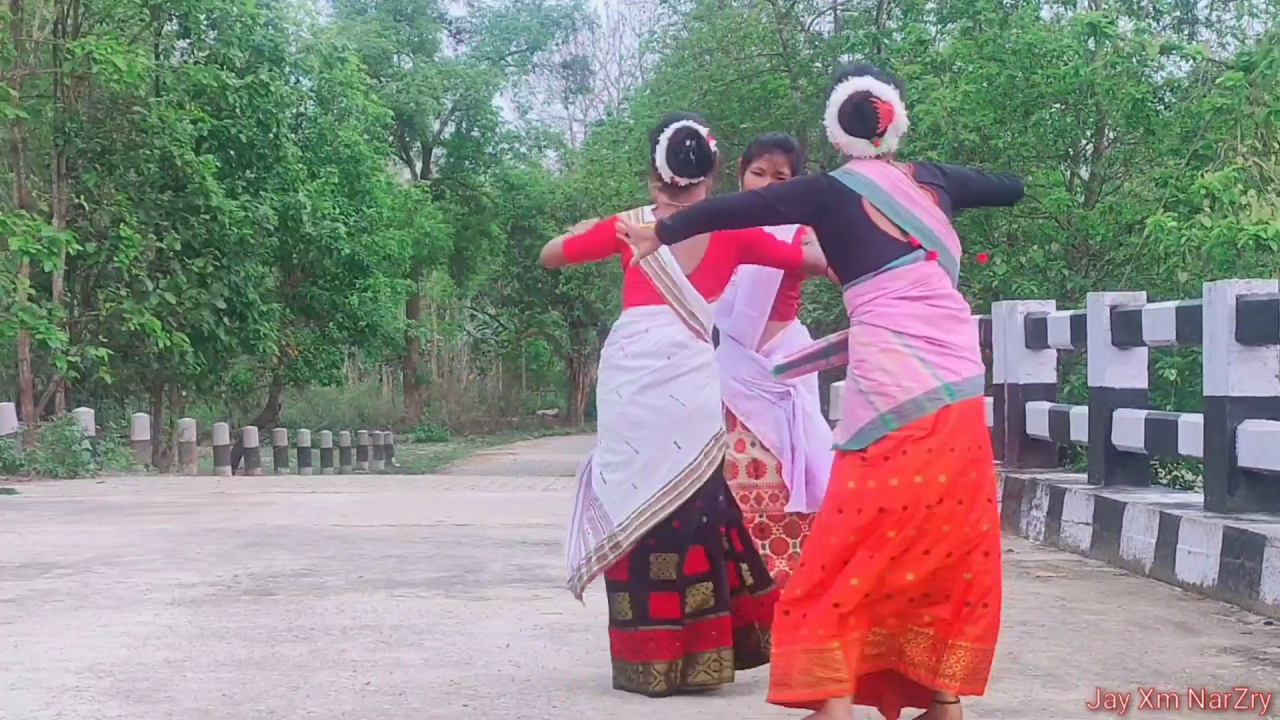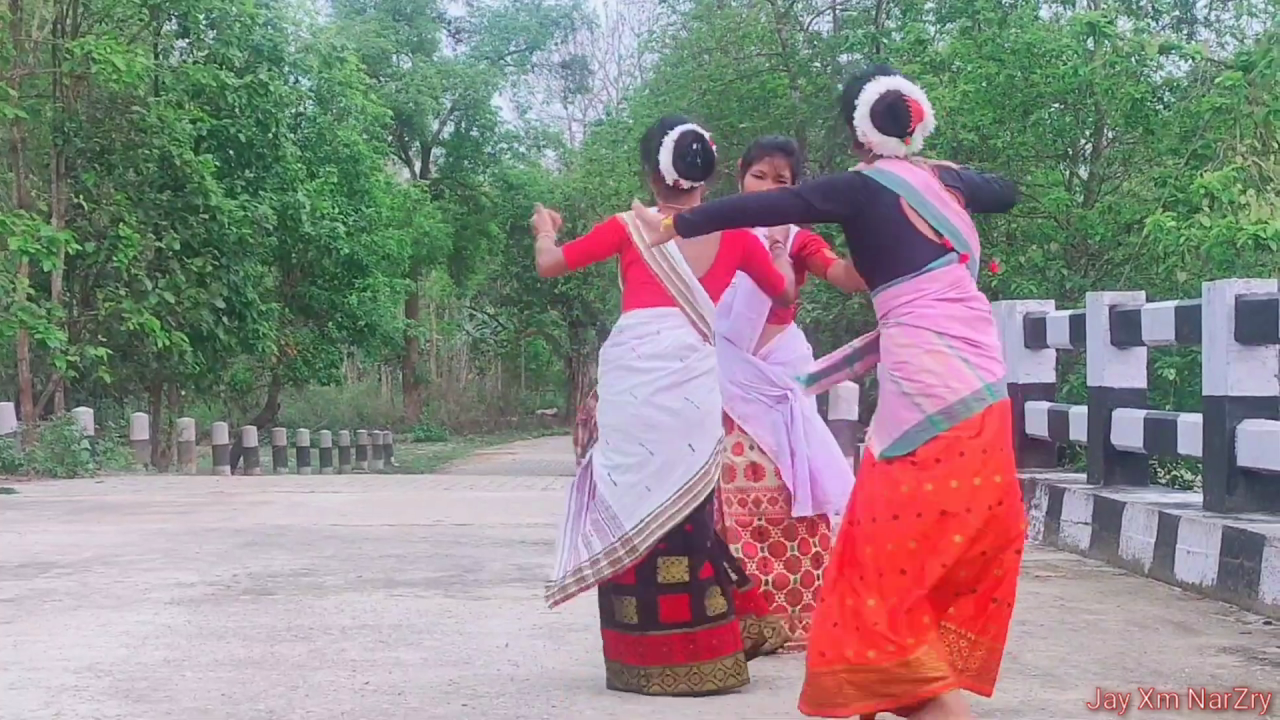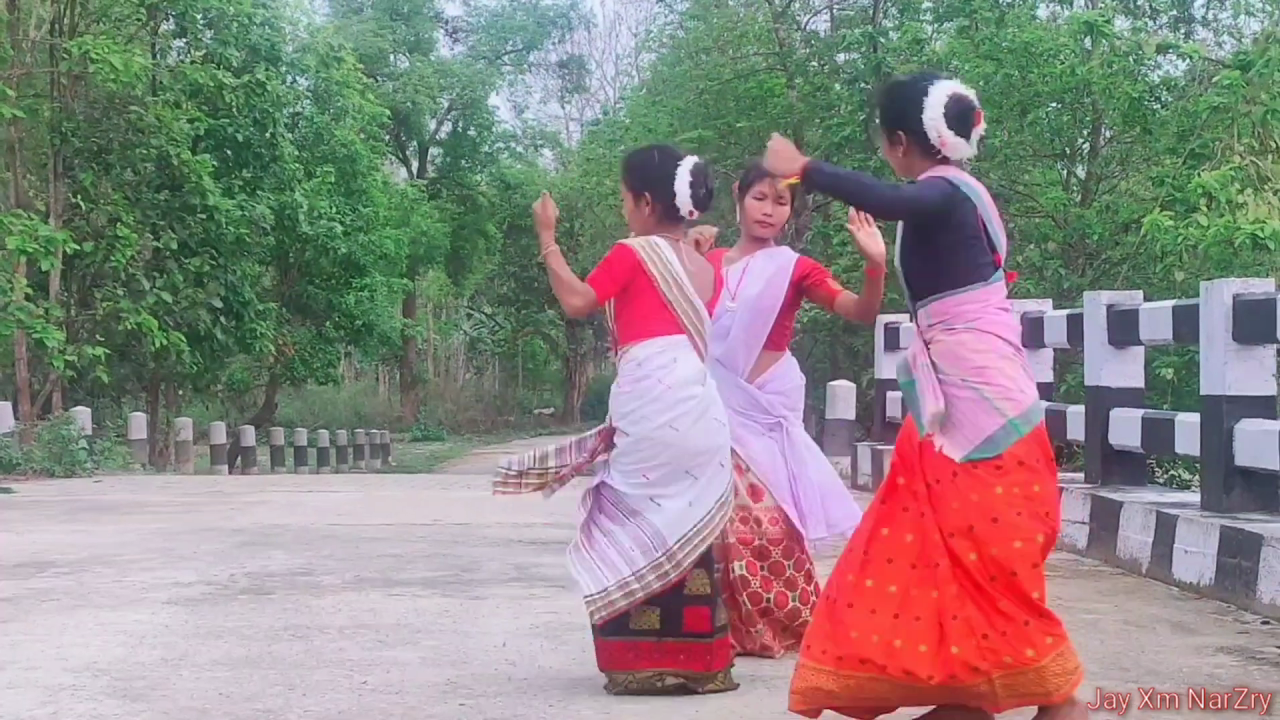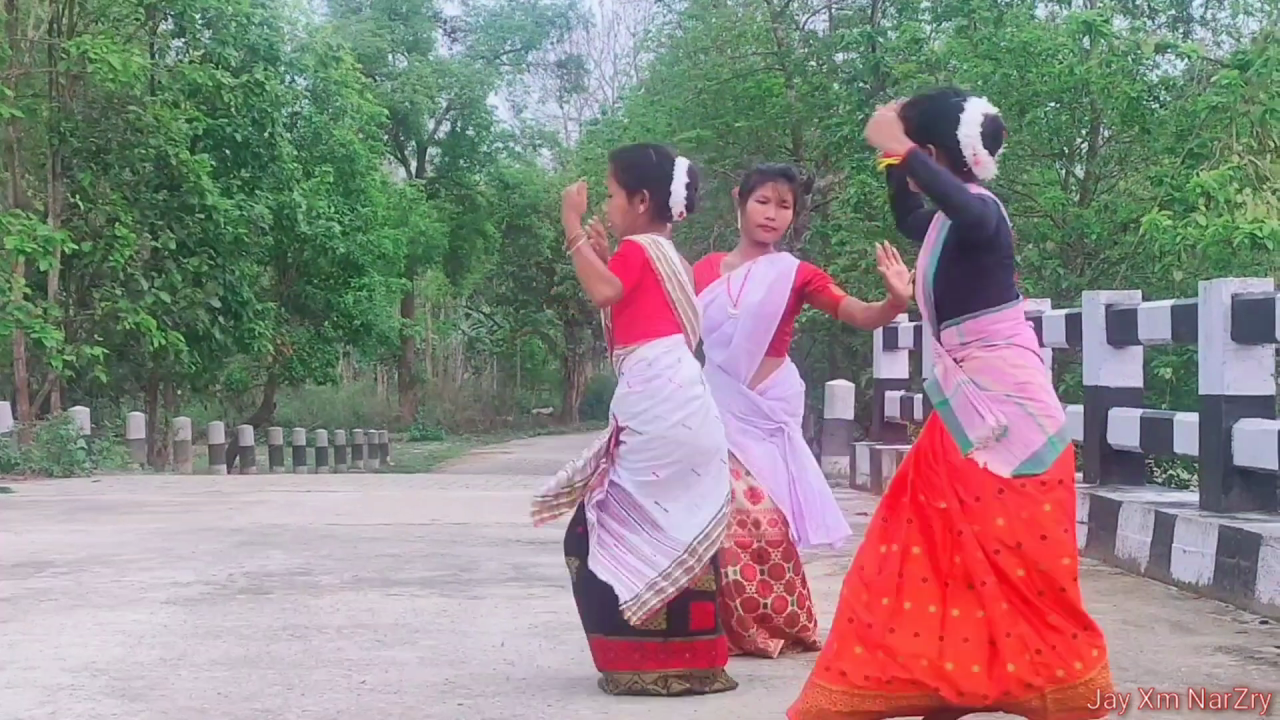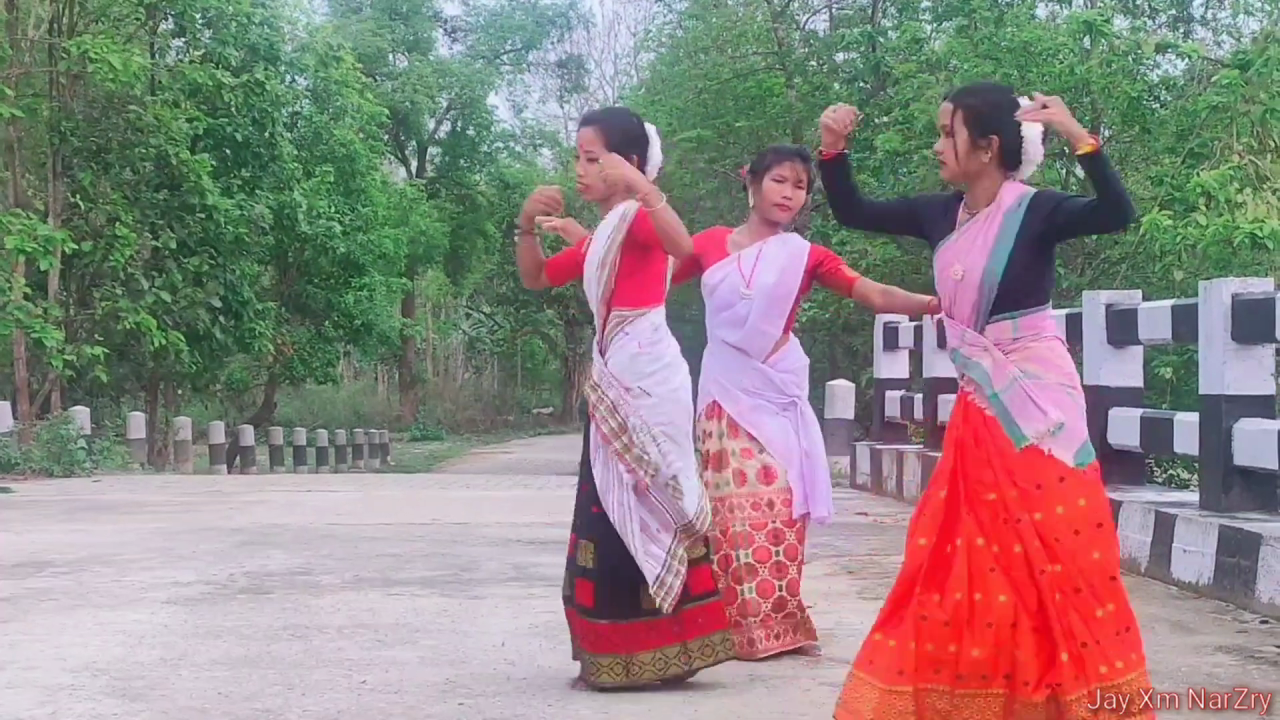
dt=0.1s
person 1, frame 1
left shoulder: (832, 191)
right shoulder: (932, 179)
left elbow: (744, 206)
right elbow: (1011, 187)
left wrist: (659, 229)
left hip: (896, 393)
right hip: (959, 387)
left knee: (856, 549)
right knee: (949, 550)
person 1, frame 2
left shoulder: (859, 188)
right shoulder: (951, 181)
left elbow: (770, 204)
right elbow: (1003, 193)
left wrist: (677, 223)
left hip: (925, 392)
right hip: (979, 388)
left knee: (896, 553)
right knee: (961, 550)
person 1, frame 3
left shoulder: (938, 191)
right shoulder: (963, 192)
left elbow: (889, 203)
left wrist: (804, 168)
left hip: (978, 399)
right hip: (958, 397)
left knee: (980, 559)
right knee: (931, 549)
person 1, frame 4
left shoulder: (977, 215)
right shoulder: (944, 218)
left elbow: (963, 209)
right elbow: (909, 217)
left wrist: (901, 149)
right wrist: (895, 162)
left hip: (1008, 416)
right hip: (970, 414)
left knee: (1025, 570)
right knee: (927, 551)
person 1, frame 5
left shoulder: (1033, 212)
right shoulder: (942, 213)
left elbow: (1116, 213)
right elbow: (856, 212)
left wrist: (1080, 143)
right wrist: (832, 153)
left hip: (1037, 407)
right hip: (979, 408)
left knee: (1058, 556)
right knee: (955, 550)
person 2, frame 1
left shoulder: (628, 224)
right shoulder: (732, 229)
left elbow: (551, 255)
right elbow: (813, 262)
left wrist: (586, 233)
left hip: (628, 380)
right hip: (689, 385)
left knee: (638, 511)
right knee: (696, 512)
left ankle: (648, 658)
right ankle: (699, 654)
person 2, frame 2
left shoulder: (625, 227)
right shoulder: (732, 236)
left elbow: (549, 265)
right elbow: (785, 291)
left wrist: (543, 229)
right wrist: (782, 250)
left hip: (630, 384)
right hip: (691, 388)
left knee: (631, 514)
right knee: (679, 516)
left ankle: (646, 660)
right ankle: (705, 656)
person 2, frame 3
left shoulder: (629, 254)
right shoulder: (702, 266)
left elbow: (576, 303)
left wrist: (548, 241)
left hip: (648, 410)
right hip: (692, 410)
left knee: (617, 530)
right knee: (666, 534)
left ankle: (645, 663)
right ankle: (698, 659)
person 2, frame 4
left shoulder: (635, 250)
right shoulder: (665, 256)
left elbow: (603, 293)
right elbow: (628, 319)
left wrist: (573, 229)
right wrist: (597, 249)
left hip: (656, 410)
right hip: (686, 413)
left knee: (610, 535)
right knee: (672, 537)
left ankle: (651, 663)
right ankle: (692, 662)
person 2, frame 5
left shoulder: (636, 219)
right shoulder: (603, 235)
left elbow: (678, 245)
right elbow: (536, 277)
left wrist: (639, 187)
right wrist: (535, 223)
left hip: (640, 383)
right hip: (623, 383)
left knee: (620, 510)
right knee: (636, 507)
left ankle: (633, 652)
person 3, frame 1
left shoulder: (795, 237)
left hip: (779, 379)
right hip: (731, 374)
left knee: (789, 495)
right knee: (737, 496)
left ankle: (793, 580)
person 3, frame 2
left shoulder: (796, 240)
left elbow: (852, 279)
left hip: (778, 383)
right hip: (730, 385)
left knee: (785, 503)
right knee: (735, 503)
left ankle: (793, 619)
right ankle: (748, 620)
person 3, frame 3
left shoulder: (794, 268)
right shoulder: (711, 263)
left elbow: (856, 309)
left wrist: (875, 270)
left hip: (769, 411)
right hip: (719, 408)
left knee: (773, 520)
right knee: (732, 522)
left ankle: (791, 622)
right ankle: (745, 626)
person 3, frame 4
left shoulder: (796, 274)
right shoulder: (705, 269)
left elbow: (861, 315)
left wrist: (897, 298)
left hip: (769, 415)
right hip: (720, 416)
left knee: (769, 526)
right knee: (727, 529)
left ankle: (787, 626)
right ankle: (741, 629)
person 3, frame 5
left shoulder: (807, 255)
right shoulder: (710, 243)
left elbow: (878, 296)
left wrist: (934, 304)
left hip: (779, 394)
right hip: (723, 394)
left knee: (777, 509)
right knee: (733, 512)
left ankle: (780, 626)
right ankle: (743, 626)
